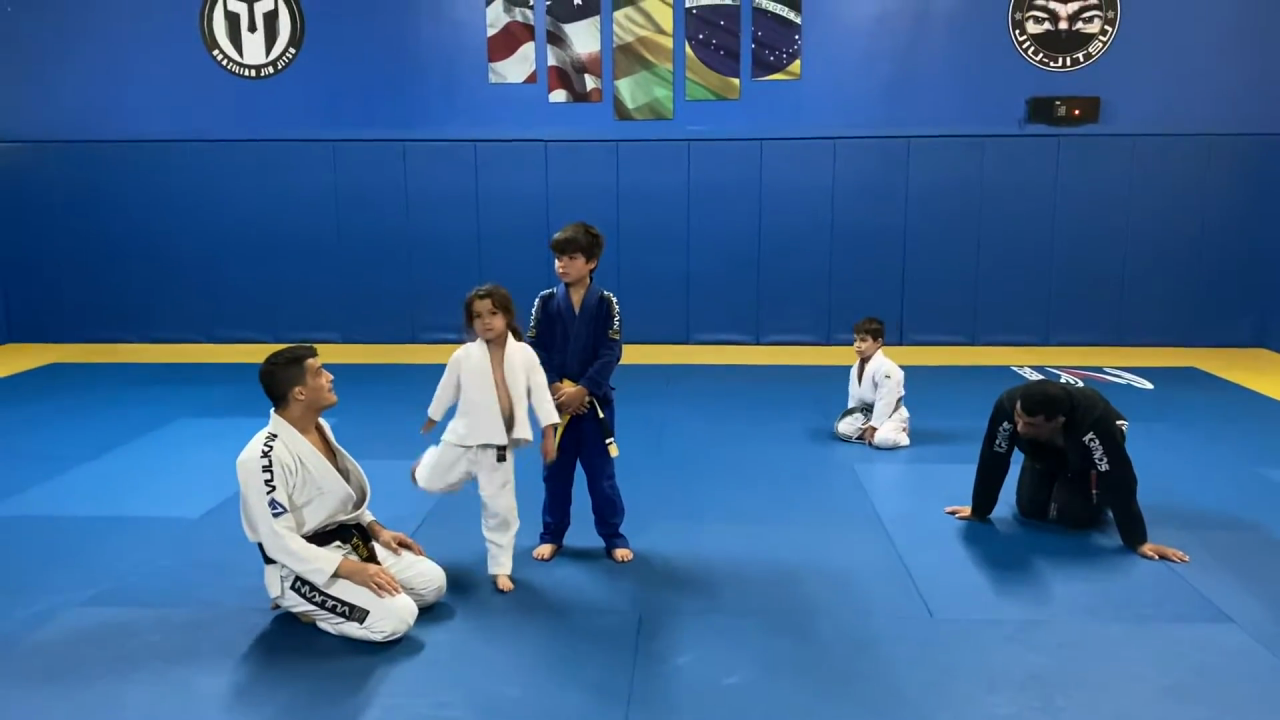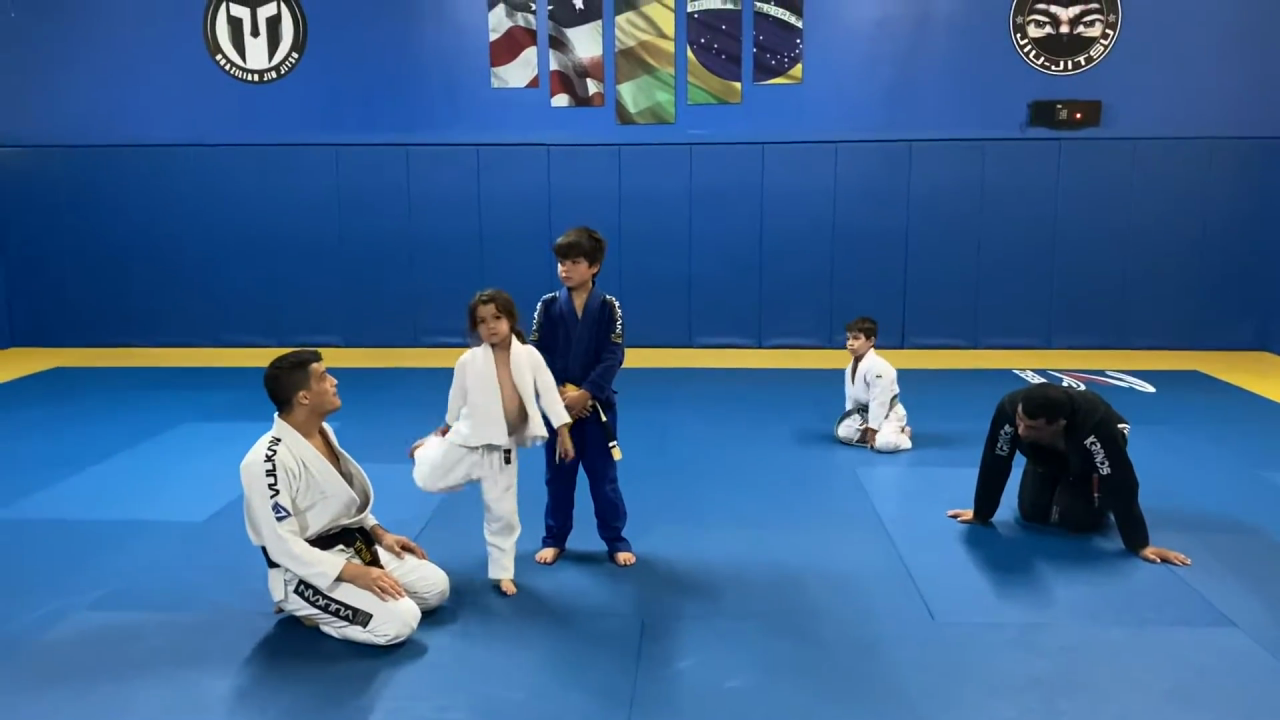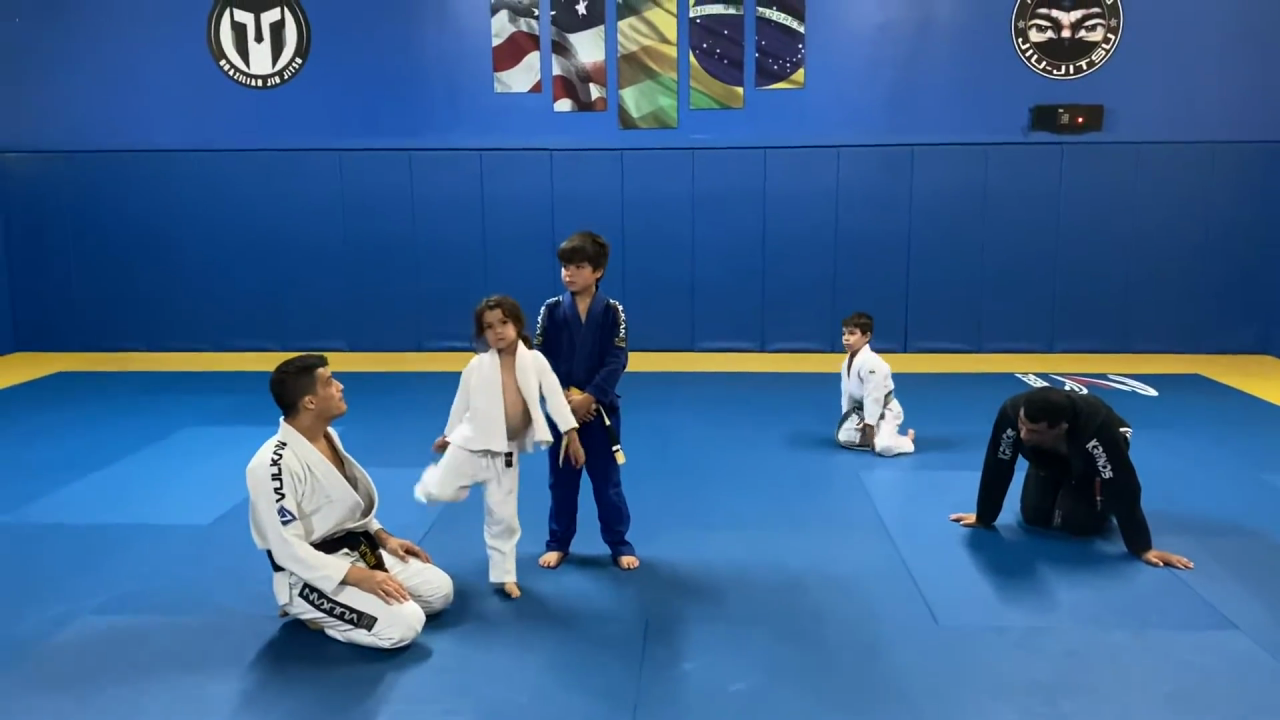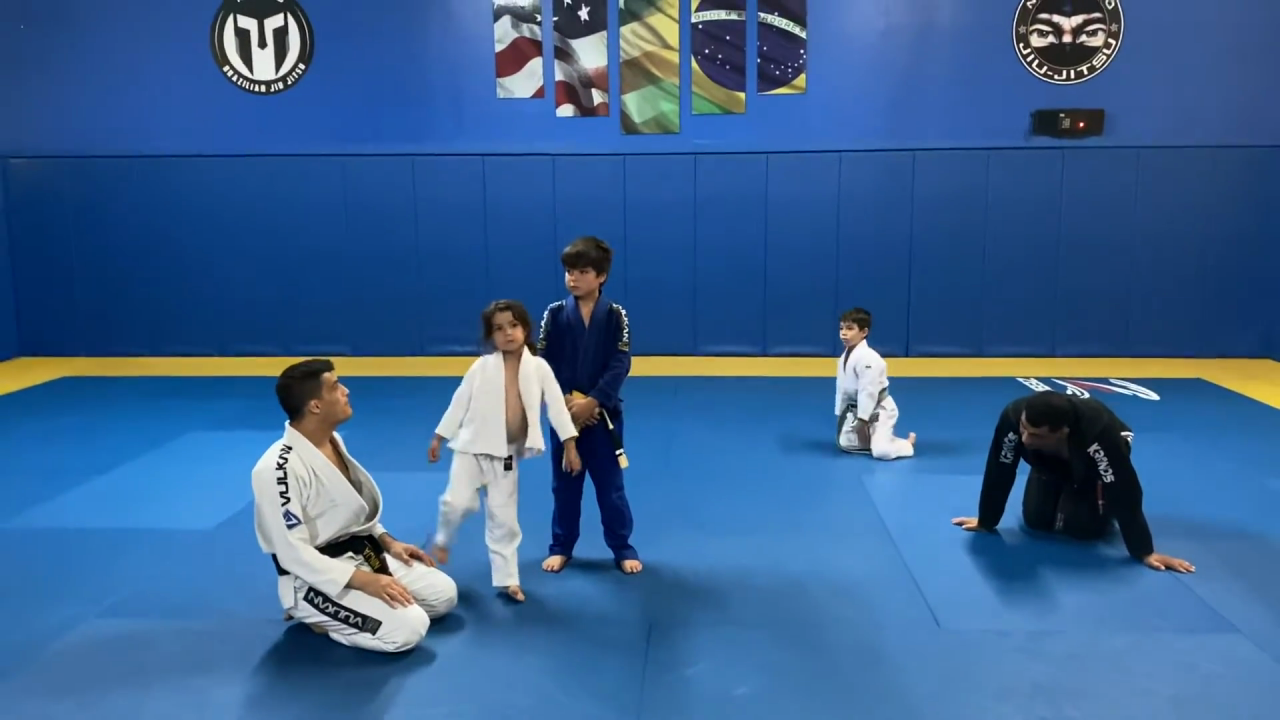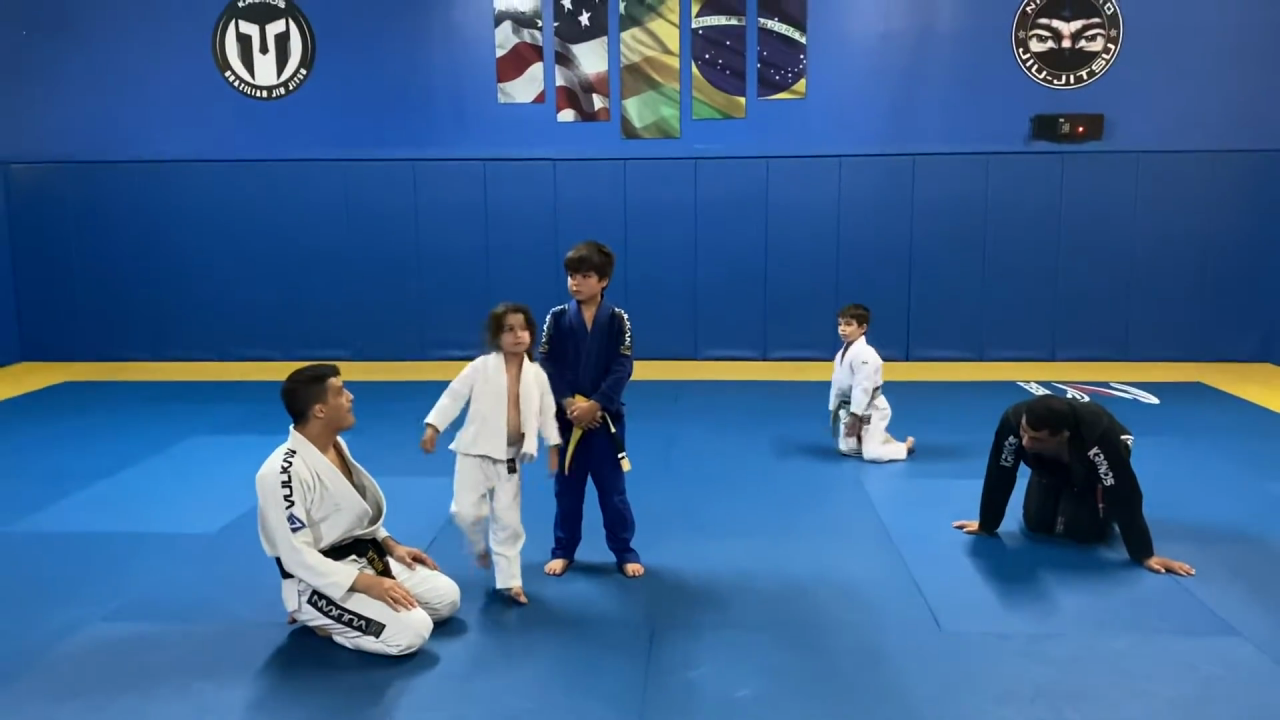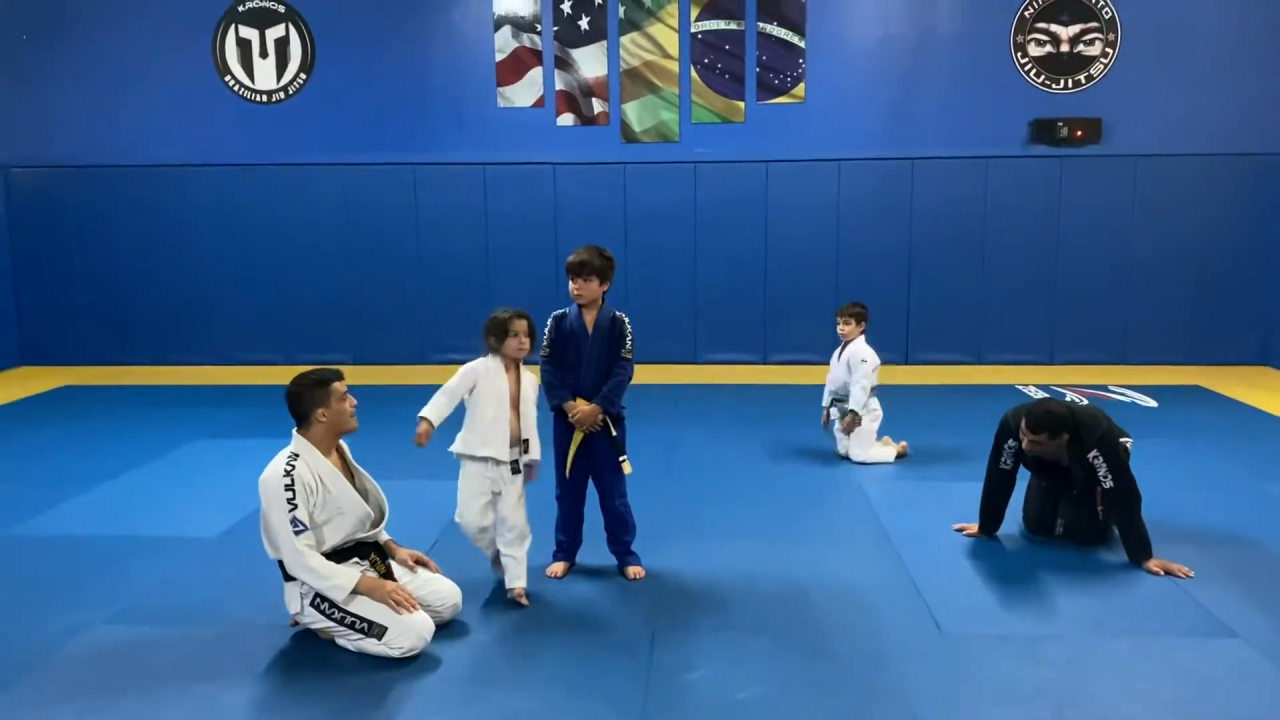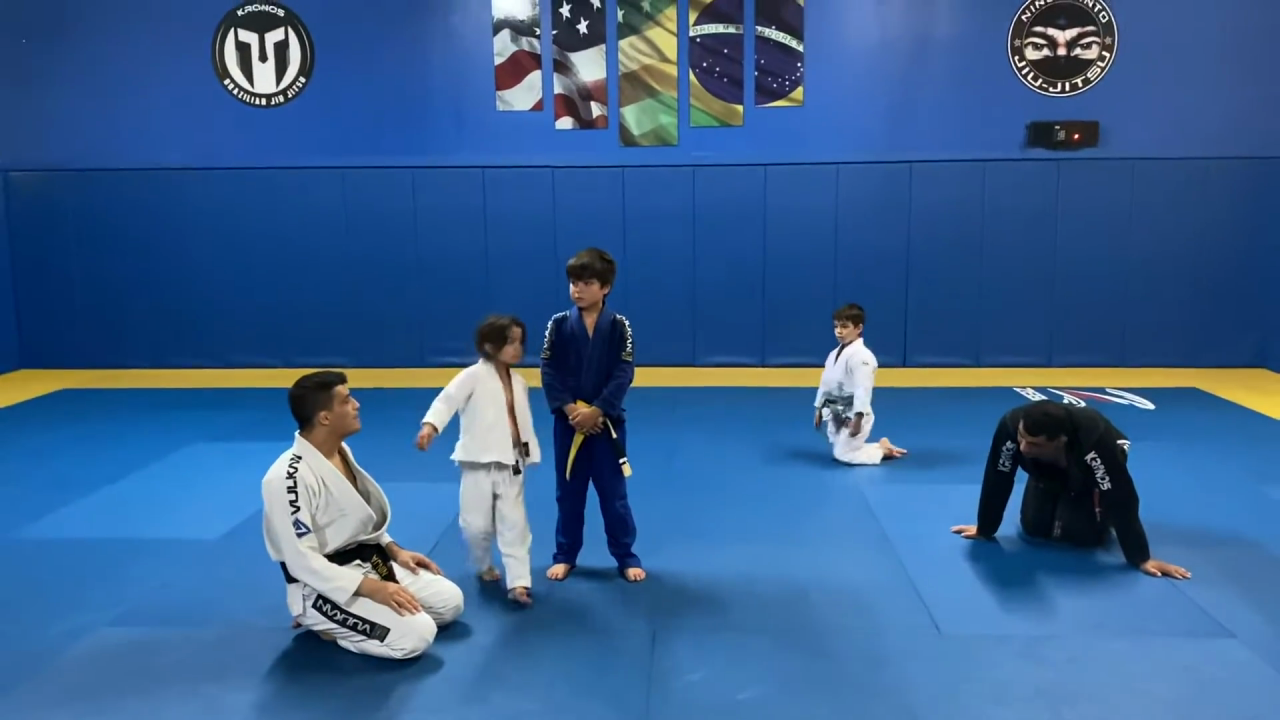
dt=0.1s
person 1, frame 1
left shoulder: (606, 303)
right shoulder: (545, 302)
left elbow: (609, 354)
right elbow: (535, 350)
left wrist: (581, 391)
right wrist: (556, 389)
left hip: (594, 400)
right hip: (555, 400)
left knee: (601, 472)
right knee: (556, 472)
left ankle: (613, 536)
right ankle: (551, 535)
person 1, frame 2
left shoulder: (608, 307)
right shoulder: (547, 306)
left elbow: (612, 358)
right elbow: (537, 355)
left wrist: (584, 395)
right wrist: (559, 393)
left hip: (597, 404)
left knee: (603, 475)
right knee: (558, 476)
left ankle: (616, 540)
right ankle: (554, 539)
person 1, frame 3
left shoulder: (612, 311)
right shoulder: (551, 310)
left elbow: (616, 362)
right elbow: (541, 358)
left wrist: (588, 398)
right wrist: (564, 397)
left hip: (600, 408)
left knee: (606, 479)
right knee: (562, 480)
left ankle: (620, 544)
right ankle: (558, 543)
person 1, frame 4
left shoulder: (615, 316)
right shoulder: (554, 314)
left elbow: (619, 366)
right elbow: (544, 363)
left wrist: (591, 402)
right wrist: (567, 401)
left hip: (604, 412)
right hip: (564, 412)
left knee: (609, 484)
right knee: (564, 483)
left ankle: (622, 548)
right ankle: (561, 547)
person 1, frame 5
left shoulder: (617, 320)
right shoulder: (557, 318)
left elbow: (621, 369)
right elbow: (547, 366)
left wrist: (594, 406)
right wrist: (569, 404)
left hip: (606, 416)
right hip: (566, 416)
left knee: (612, 487)
right knee: (567, 487)
left ankle: (625, 551)
right ankle: (563, 550)
person 1, frame 6
left shoulder: (618, 323)
right shoulder: (557, 322)
left elbow: (622, 373)
right elbow: (548, 370)
left wrist: (595, 409)
right wrist: (570, 407)
left hip: (607, 419)
right hip: (567, 419)
left knee: (613, 490)
right knee: (568, 490)
left ankle: (626, 554)
right ankle: (564, 553)
person 1, frame 7
left shoulder: (618, 326)
right shoulder: (558, 325)
left elbow: (622, 375)
right elbow: (549, 373)
left wrist: (595, 411)
right wrist: (571, 410)
left hip: (607, 421)
right hip: (568, 422)
left knee: (613, 492)
right knee: (568, 492)
left ankle: (626, 556)
right ankle: (565, 555)
person 2, frame 1
left shoulder: (523, 353)
right shoulder: (464, 355)
left elbow: (540, 393)
right elbow: (446, 390)
left wrist: (549, 434)
right wrist: (430, 422)
left hip: (500, 447)
right hip: (462, 438)
left knee: (501, 509)
right knee: (430, 481)
left ankle: (500, 569)
right ankle: (423, 465)
person 2, frame 2
left shoulder: (529, 355)
right shoulder: (469, 359)
left elbow: (549, 393)
right elbow: (458, 397)
left wrist: (563, 433)
right wrist: (445, 429)
left hip: (505, 448)
right hip: (468, 440)
left knee: (502, 513)
right knee: (429, 479)
left ankle: (502, 573)
right ankle: (426, 450)
person 2, frame 3
left shoulder: (535, 360)
right shoulder: (477, 365)
left elbow: (555, 398)
right elbow: (461, 403)
left wrist: (572, 437)
right wrist: (447, 437)
left hip: (507, 452)
right hip: (470, 444)
left knee: (503, 516)
right knee: (439, 491)
left ankle: (505, 576)
right ankle: (430, 480)
person 2, frame 4
left shoulder: (538, 368)
right shoulder: (481, 366)
left elbow: (557, 406)
right elbow: (461, 401)
left wrist: (570, 445)
right wrist: (440, 436)
left hip: (508, 455)
right hip: (473, 448)
left knee: (504, 519)
right knee: (457, 502)
left ankle: (507, 578)
right ankle: (442, 540)
person 2, frame 5
left shoulder: (536, 374)
right shoulder: (481, 367)
left elbow: (547, 412)
right elbow: (453, 396)
left wrist: (553, 450)
right wrist: (432, 427)
left hip: (508, 459)
right hip: (474, 452)
left knee: (508, 522)
right knee: (468, 511)
left ankle: (510, 581)
right ankle: (481, 549)
person 2, frame 6
left shoulder: (529, 379)
right shoulder: (478, 369)
right elbow: (448, 394)
left wrist: (531, 459)
right wrist: (426, 421)
left hip: (512, 461)
right hip: (479, 459)
left knee: (515, 524)
right knee: (471, 519)
left ankle: (516, 582)
right ankle: (493, 554)
person 2, frame 7
left shoulder: (518, 382)
right shoulder: (474, 376)
right elbow: (446, 401)
left wrist: (527, 458)
right wrist: (429, 426)
left hip: (510, 464)
right hip: (478, 464)
left knee: (515, 524)
right knee: (476, 524)
left ankle: (518, 582)
right ankle: (483, 565)
person 3, frame 1
left shoulder: (319, 427)
right shoulder: (265, 457)
right elbow: (279, 542)
left wrist: (377, 530)
right wrist: (351, 571)
right hip: (302, 569)
left knee: (432, 583)
right knee: (396, 617)
left ankle: (324, 603)
right ankle: (302, 605)
person 3, frame 2
left shoulder: (322, 431)
right shoulder: (268, 461)
right elbow: (283, 546)
left wrist: (380, 534)
right wrist: (354, 574)
right hip: (306, 572)
left knee: (435, 587)
right knee: (399, 621)
left ankle: (330, 605)
right ankle: (304, 608)
person 3, frame 3
left shoulder: (327, 436)
right shoulder: (274, 465)
right elbow: (288, 550)
left wrist: (384, 538)
right wrist: (359, 578)
right hip: (310, 576)
left knee: (439, 590)
right knee: (404, 624)
left ankle: (333, 609)
right ankle: (309, 612)
person 3, frame 4
left shoulder: (331, 440)
right shoulder: (279, 469)
right elbow: (293, 553)
left wrist: (388, 541)
right wrist: (363, 582)
right hip: (315, 579)
left knee: (443, 594)
right knee: (407, 629)
left ankle: (347, 610)
right ankle: (314, 615)
person 3, frame 5
left shoulder: (335, 445)
right shoulder: (283, 472)
right elbow: (297, 557)
left wrist: (391, 545)
right wrist: (367, 585)
right hip: (318, 583)
left knee: (446, 597)
right knee: (411, 632)
left ankle: (347, 614)
right ankle: (318, 619)
person 3, frame 6
left shoulder: (338, 448)
right shoulder: (287, 475)
right elbow: (299, 559)
left wrist: (393, 548)
right wrist: (369, 587)
right hip: (321, 585)
left knee: (448, 599)
right knee: (413, 634)
left ankle: (343, 618)
right ankle: (320, 621)
person 3, frame 7
left shoulder: (340, 451)
right shoulder: (289, 478)
right elbow: (302, 561)
left wrist: (394, 550)
right wrist: (371, 589)
right hip: (323, 587)
left knee: (450, 601)
right knee: (416, 635)
left ankle: (341, 621)
right ankle: (322, 623)
person 4, frame 1
left shoulder: (1095, 420)
right shoulder: (1008, 405)
left elbow: (1119, 481)
right elbow: (993, 461)
left wrist: (1138, 541)
right wrist: (979, 510)
left hip: (1086, 459)
right hip: (1045, 454)
left knee: (1077, 516)
right knee: (1030, 510)
left ankle: (1097, 498)
right ankle: (1058, 485)
person 4, frame 2
left shoulder: (1096, 424)
right shoulder: (1009, 408)
left elbow: (1121, 484)
right elbow: (994, 465)
left wrist: (1140, 545)
right wrist: (981, 514)
left hip: (1089, 461)
right hip: (1046, 457)
left knee: (1079, 519)
right knee: (1031, 513)
left ankle: (1099, 500)
right ankle: (1058, 485)
person 4, frame 3
left shoulder: (1098, 427)
right shoulder: (1012, 412)
left elbow: (1123, 488)
right elbow: (997, 469)
left wrist: (1142, 548)
right wrist: (984, 517)
left hip: (1090, 466)
right hip: (1048, 461)
left knee: (1082, 523)
right knee: (1034, 517)
left ankle: (1101, 505)
right ankle: (1061, 490)
person 4, frame 4
left shoulder: (1100, 432)
right shoulder: (1013, 416)
left elbow: (1124, 491)
right elbow: (999, 472)
left wrist: (1144, 551)
right wrist: (985, 521)
left hip: (1092, 469)
right hip: (1051, 465)
left knee: (1084, 526)
right knee: (1036, 520)
left ankle: (1103, 507)
right ankle: (1062, 494)
person 4, frame 5
left shoulder: (1100, 435)
right shoulder: (1014, 420)
left elbow: (1124, 495)
right elbow: (999, 476)
left wrist: (1144, 554)
right wrist: (986, 525)
left hip: (1092, 473)
right hip: (1051, 468)
left knee: (1085, 530)
right knee: (1036, 524)
left ankle: (1105, 513)
right ankle: (1062, 499)
person 4, frame 6
left shoulder: (1099, 438)
right shoulder: (1013, 423)
left elbow: (1124, 498)
right elbow: (999, 479)
left wrist: (1143, 557)
right wrist: (986, 527)
left hip: (1092, 475)
right hip: (1050, 471)
left knee: (1085, 532)
right knee: (1036, 526)
left ankle: (1104, 514)
right ankle: (1064, 501)
person 4, frame 7
left shoulder: (1096, 440)
right shoulder: (1011, 425)
left elbow: (1121, 499)
right elbow: (997, 481)
left wrist: (1141, 558)
right wrist: (984, 529)
left hip: (1089, 479)
right hip: (1048, 473)
left knee: (1083, 534)
right knee: (1034, 528)
left ankle: (1103, 518)
right ankle: (1062, 503)
